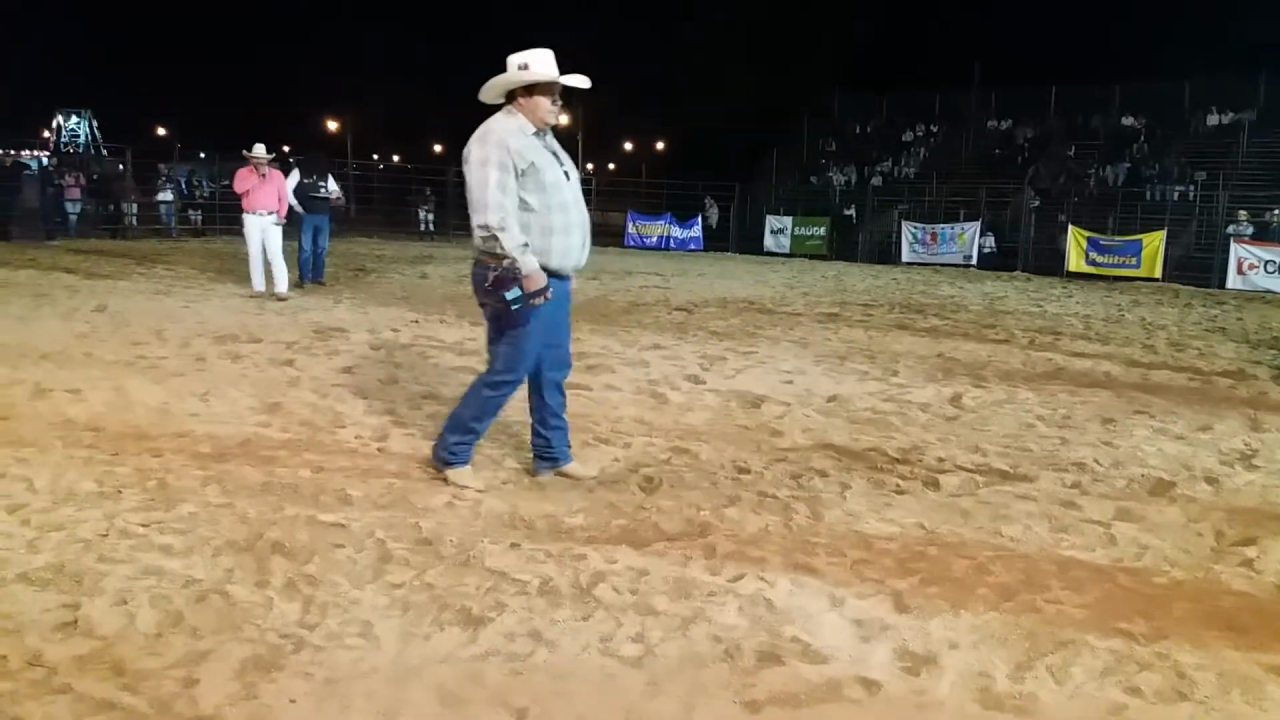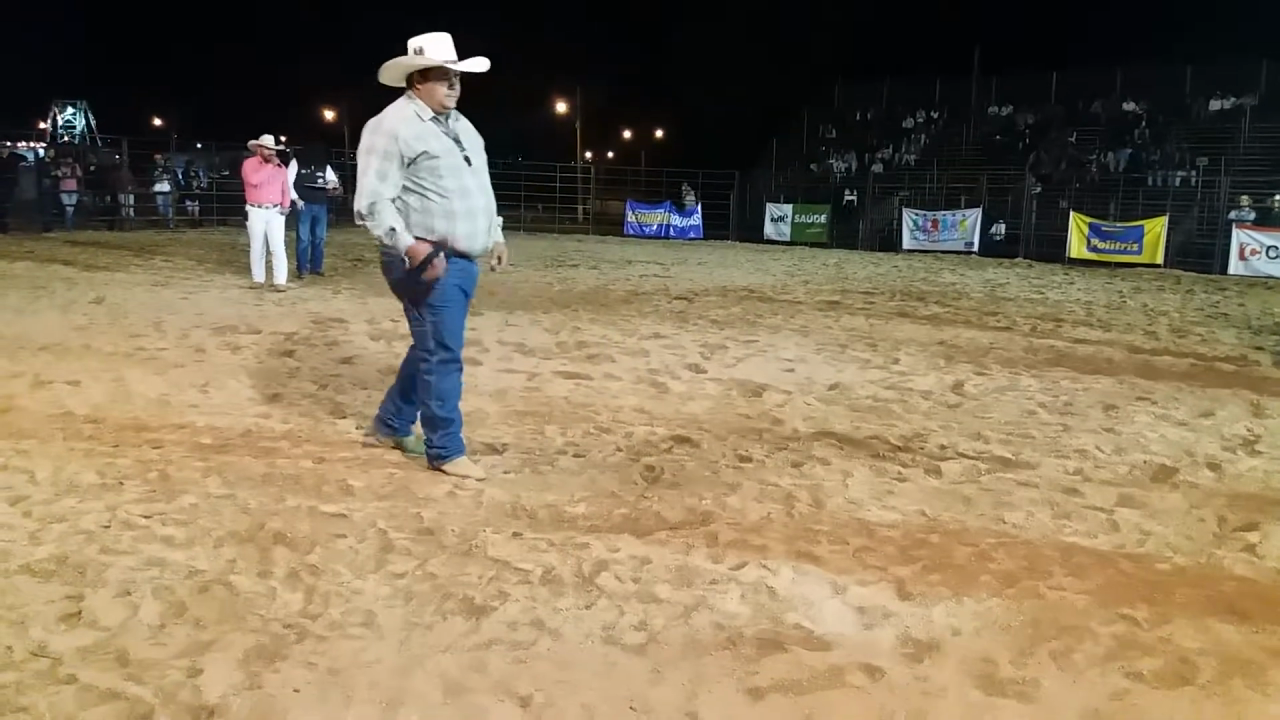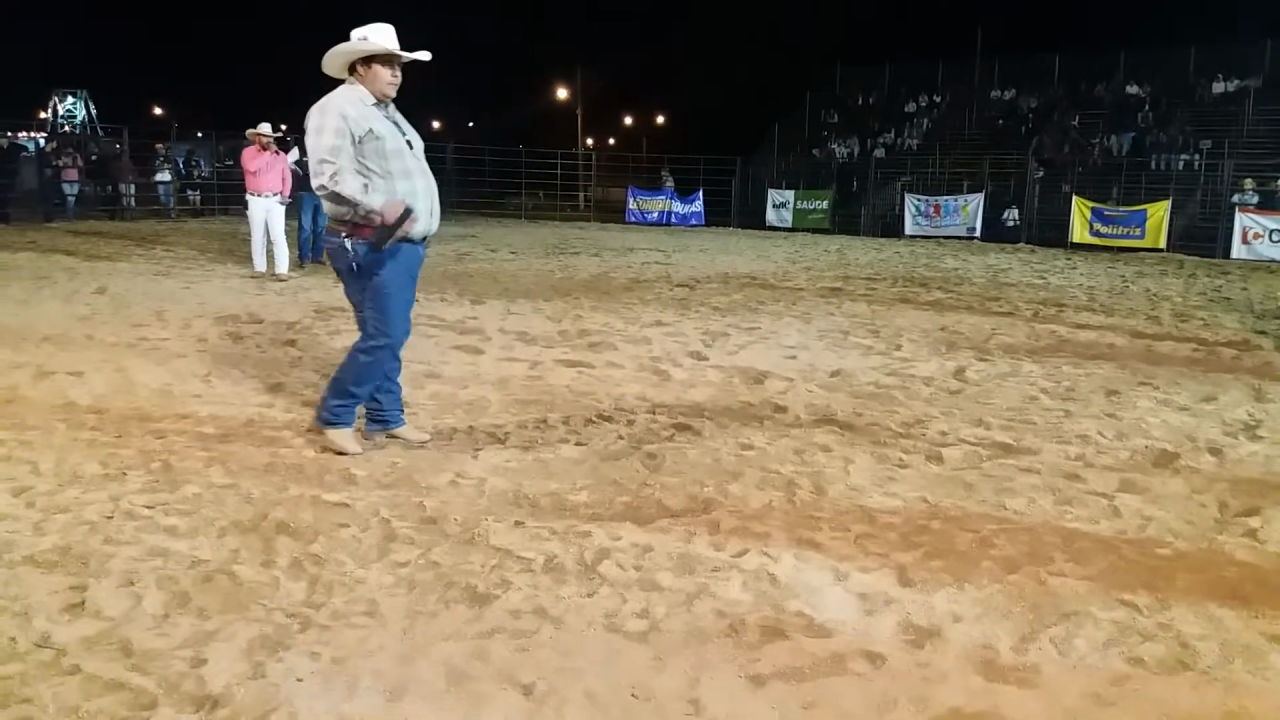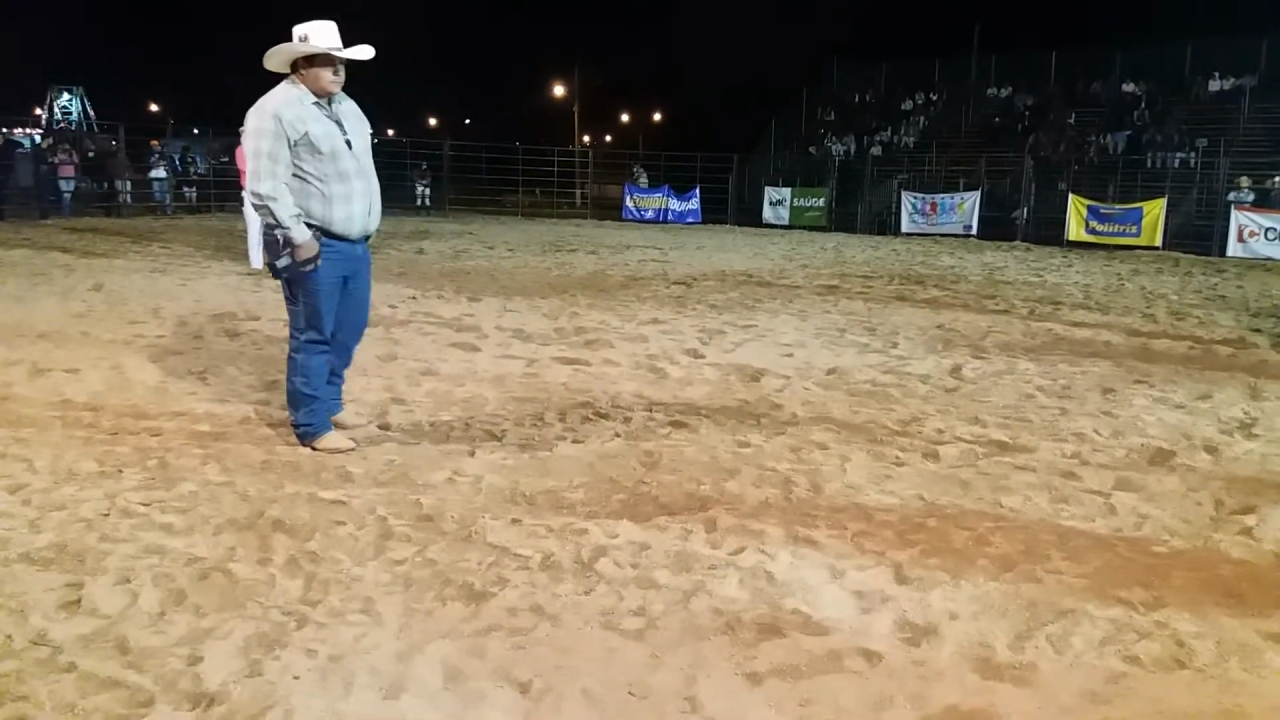
dt=0.7s
person 1, frame 1
left shoulder: (542, 140)
right shoulder: (497, 139)
right elbow: (495, 217)
left wrist: (552, 271)
right wrist: (528, 269)
left hip: (550, 279)
right hip: (515, 280)
left knee: (552, 370)
right knee: (507, 371)
left ankle: (552, 454)
right ankle: (451, 454)
person 1, frame 2
left shoulder: (458, 124)
right shoulder: (392, 127)
left elbow: (477, 187)
right elbow: (372, 201)
left wrist: (494, 235)
right wrist: (408, 246)
left hip: (463, 260)
right hip: (426, 261)
left knee: (439, 350)
right knee: (441, 354)
left ankle: (391, 422)
right ankle: (445, 450)
person 1, frame 3
left shoulder: (388, 113)
right shoulder: (336, 109)
right elbow: (330, 176)
left wrist: (414, 220)
right wrist: (379, 206)
left hip: (405, 244)
right hip: (368, 246)
left knee: (393, 334)
right knee: (380, 334)
left ankle: (384, 417)
right ankle: (334, 416)
person 1, frame 4
left shoulder: (345, 106)
right shoulder: (276, 110)
right elbow: (265, 187)
left wrist: (364, 227)
right wrist: (298, 237)
left hip: (355, 243)
right hip: (313, 246)
left knee: (351, 326)
right knee: (314, 336)
left ankle: (329, 403)
right ankle: (312, 426)
